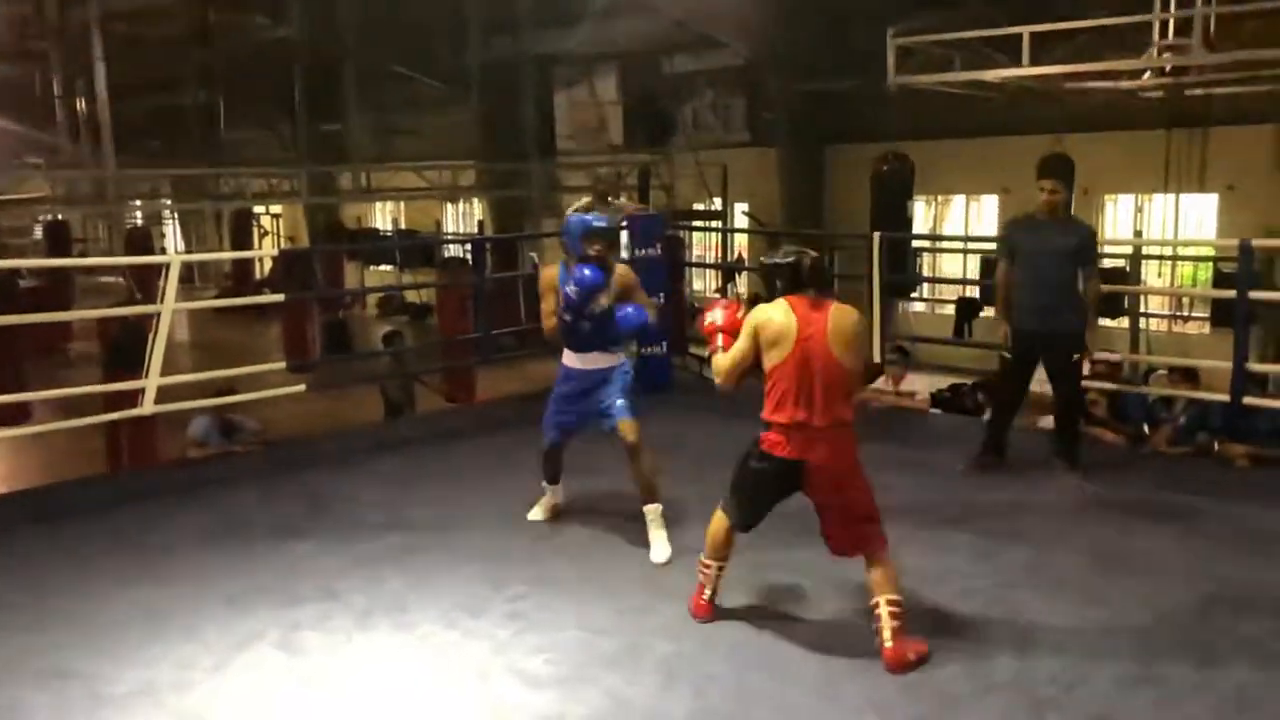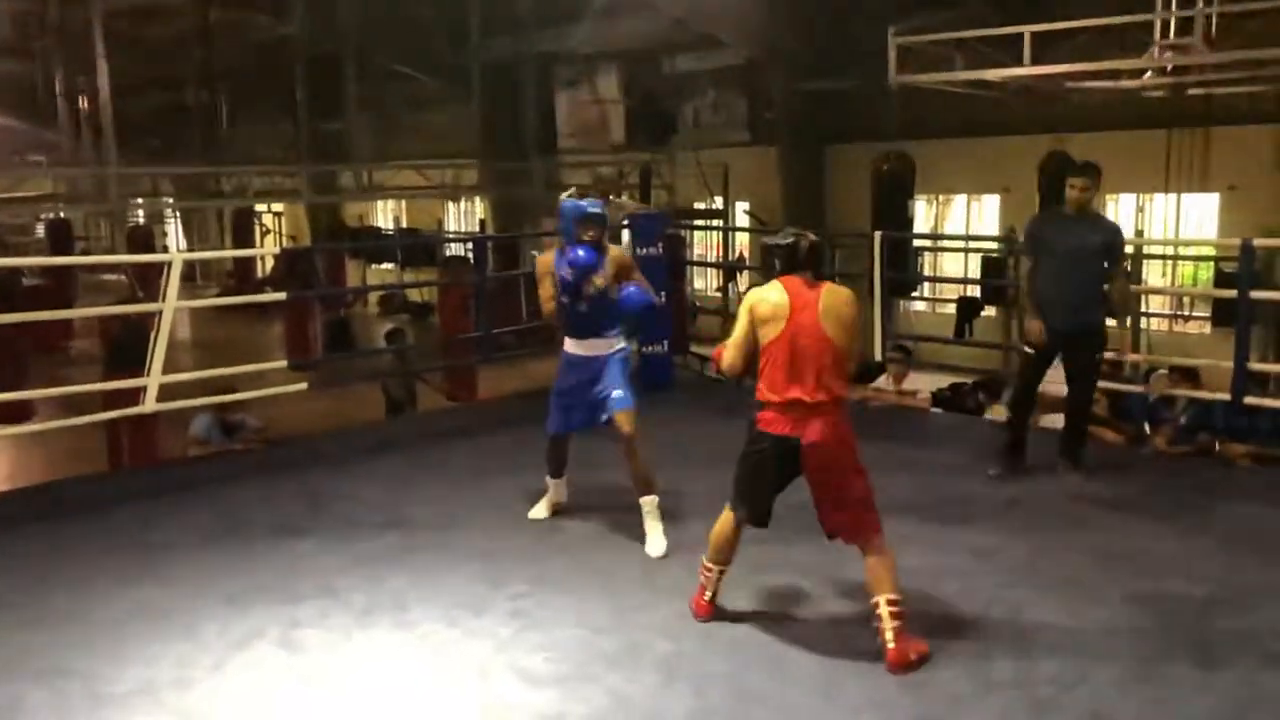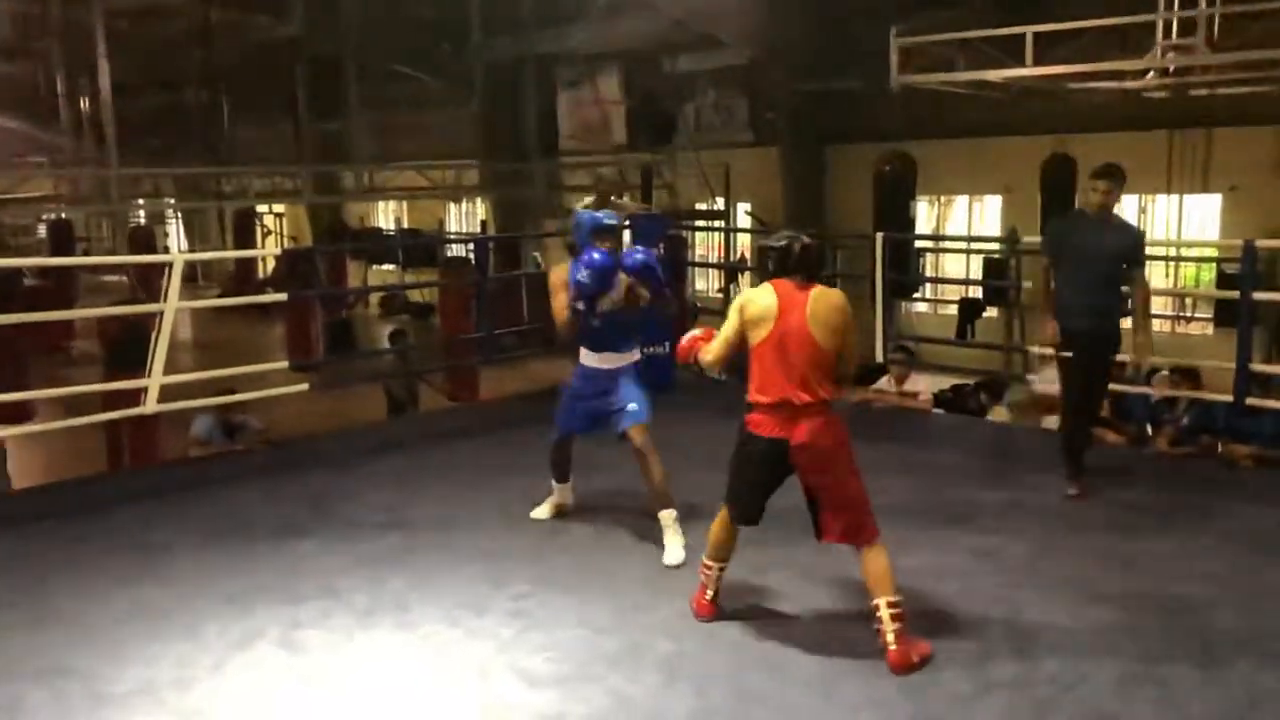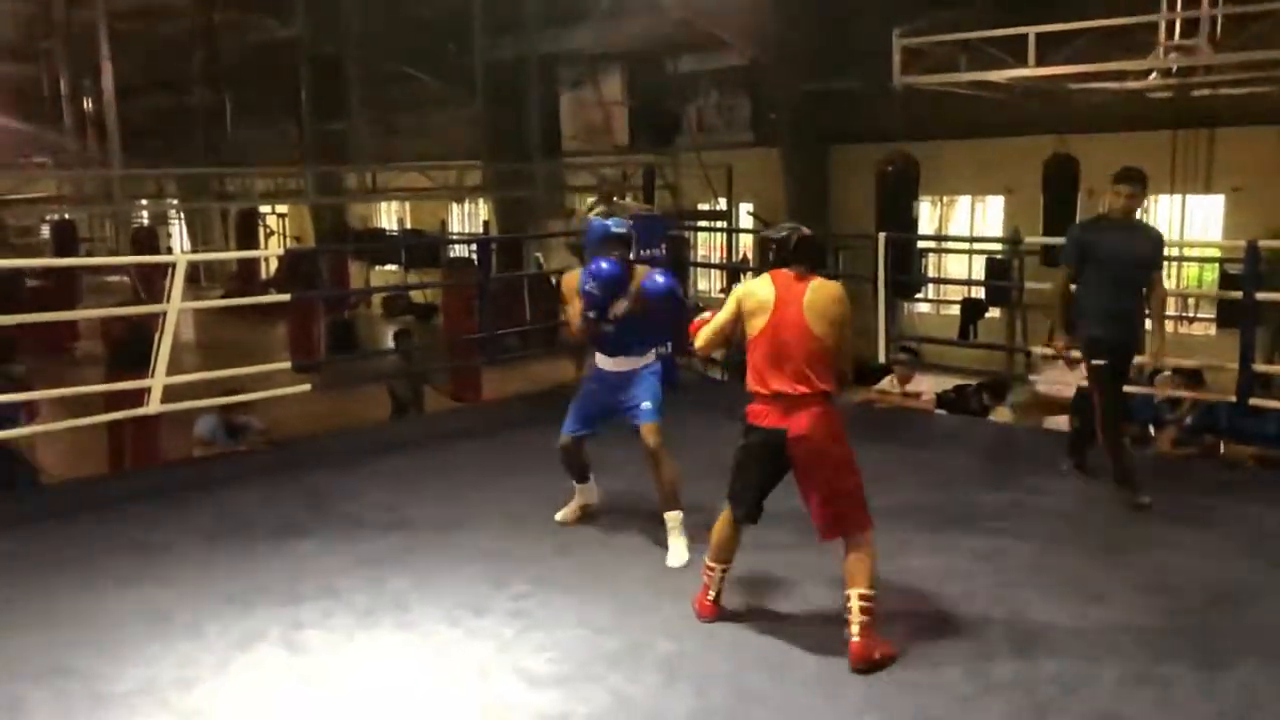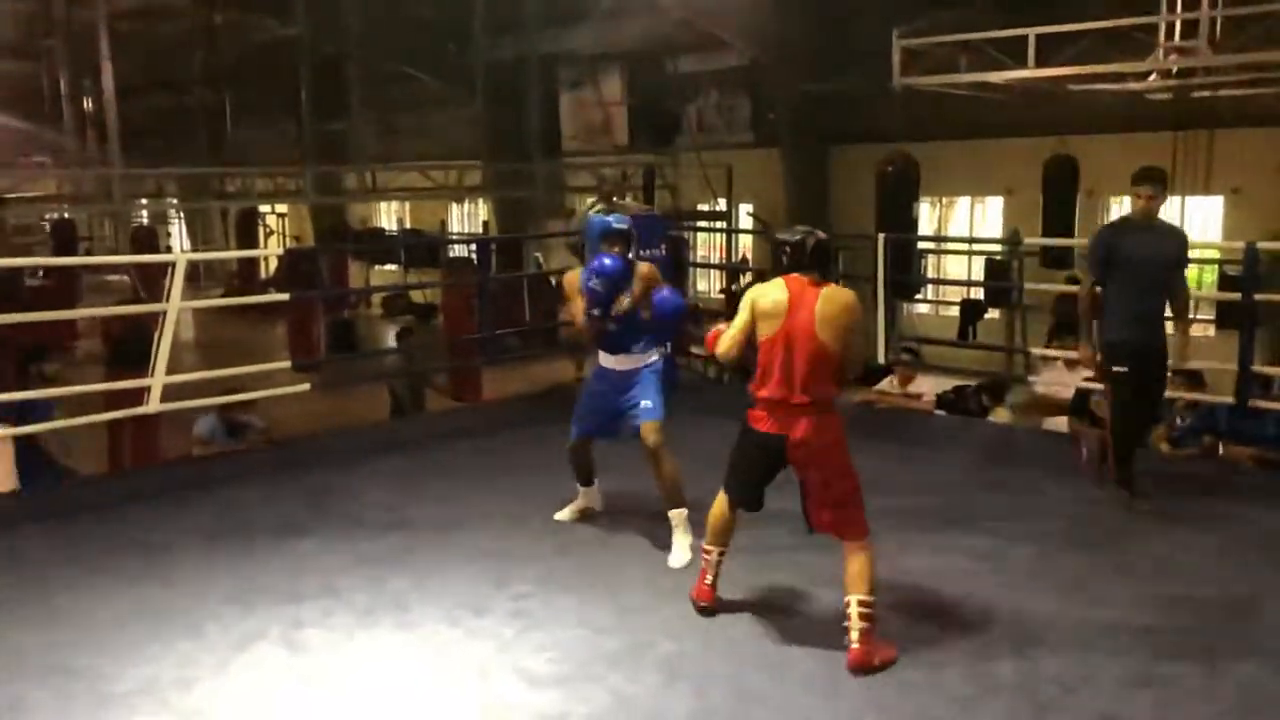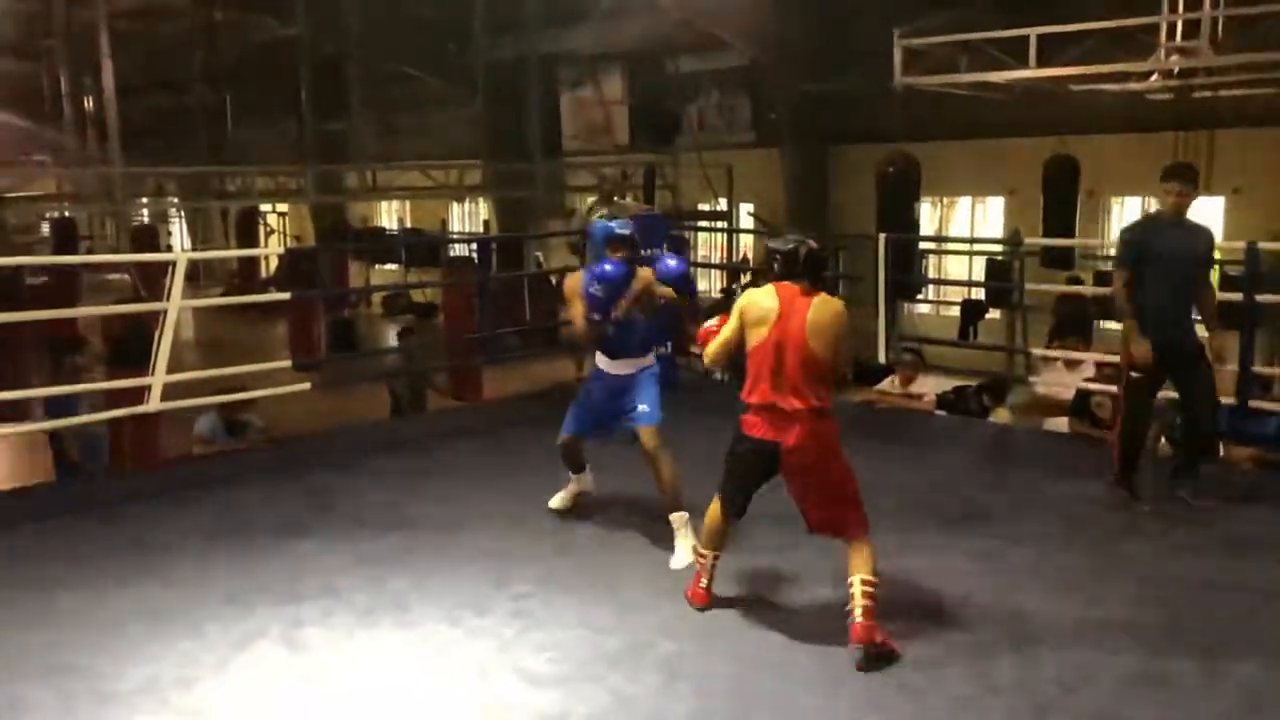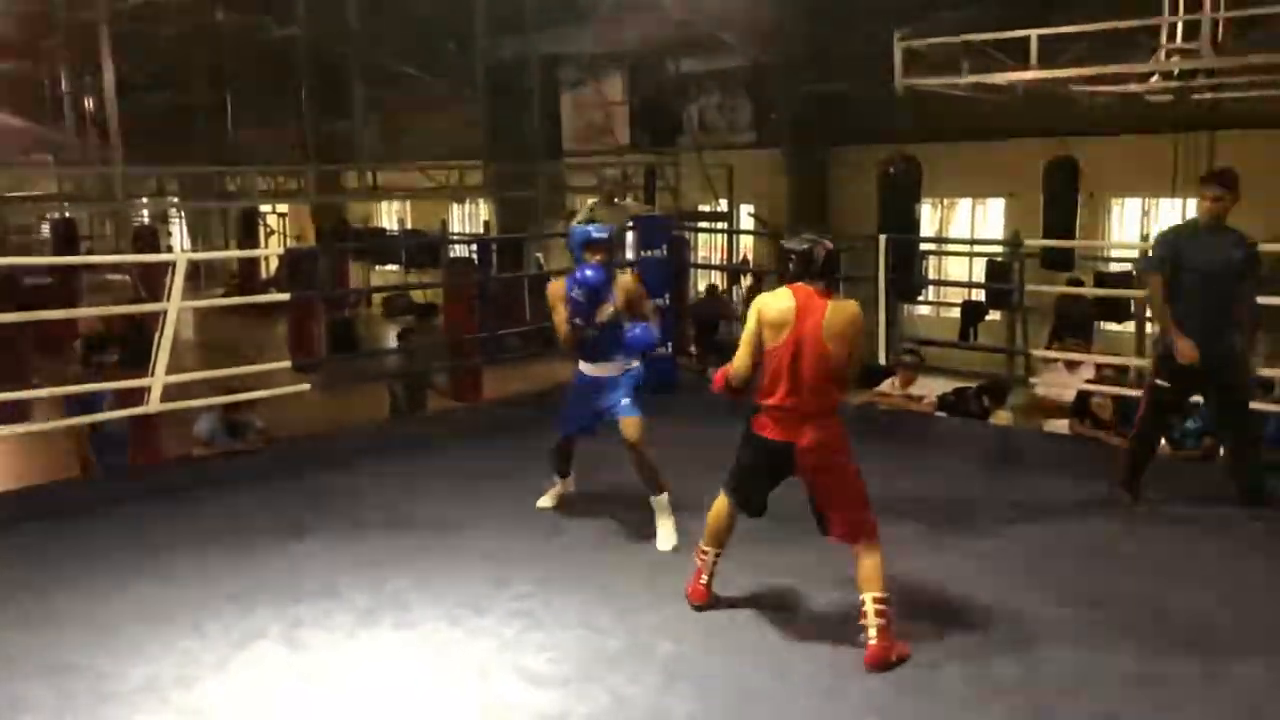
dt=0.2s
person 1, frame 1
left shoulder: (763, 318)
right shoulder: (850, 320)
left elbow: (725, 378)
right elbow: (853, 381)
left wrist: (719, 341)
left hip: (779, 447)
right hip: (833, 448)
left knee: (729, 513)
right knee: (873, 545)
left ankle: (704, 597)
right ankle: (894, 641)
person 1, frame 2
left shoulder: (759, 298)
right shoulder: (844, 300)
left elbow: (730, 366)
right elbow: (844, 364)
left wrist: (723, 356)
left hip: (775, 429)
right hip: (828, 430)
left knee: (736, 513)
right knee: (868, 535)
left ankle: (705, 597)
right ankle: (895, 640)
person 1, frame 3
left shoulder: (751, 300)
right shoulder: (835, 303)
left elbow: (712, 358)
right elbow: (848, 371)
left wrist: (694, 346)
left hip: (764, 430)
right hip: (819, 430)
left knee: (731, 512)
right knee: (865, 535)
left ankle: (706, 596)
right ankle: (897, 643)
person 1, frame 4
left shoulder: (749, 291)
right shoulder: (833, 294)
left elbow: (705, 343)
right elbow: (843, 366)
left wrist: (702, 330)
left hip: (764, 421)
right hip: (816, 422)
left knee: (735, 512)
right knee: (855, 531)
left ankle: (709, 597)
right ankle: (861, 637)
person 1, frame 5
left shoulder: (761, 294)
right shoulder: (845, 302)
left elbow: (726, 352)
right elbow: (850, 370)
left wrist: (716, 337)
left hip: (765, 423)
right hip: (818, 427)
left knee: (730, 496)
right knee: (853, 534)
left ankle: (705, 584)
right ankle: (862, 643)
person 1, frame 6
left shoulder: (751, 301)
right shoulder: (834, 311)
left elbow: (713, 356)
right elbow: (837, 375)
left wrist: (713, 336)
left hip: (758, 429)
right hip: (810, 433)
left knee: (724, 504)
right knee: (855, 530)
left ankle: (700, 585)
right ankle: (865, 626)
person 1, frame 7
left shoulder: (767, 304)
right shoulder: (850, 314)
left elbow: (740, 373)
right elbow: (847, 378)
left wrist: (724, 378)
left hip: (770, 431)
right hip: (823, 436)
left knee: (729, 501)
right knee: (863, 538)
left ankle: (700, 583)
right ankle: (878, 639)
person 2, frame 1
left shoulder: (622, 275)
right shoulder: (552, 276)
left elbow: (647, 310)
right elbow: (550, 331)
left wrist: (643, 321)
right wrist: (570, 306)
left hip: (612, 371)
right hip: (573, 372)
left knee: (631, 439)
right knee: (551, 444)
left ankle: (655, 522)
right ankle: (552, 495)
person 2, frame 2
left shoulder: (615, 257)
right shoulder: (548, 262)
left elbow: (644, 290)
right elbow: (550, 316)
left wrist: (642, 298)
right wrist: (566, 287)
left hip: (610, 357)
right hip: (574, 359)
left knee: (627, 430)
right knee: (557, 433)
left ankle: (652, 517)
right ankle: (556, 491)
person 2, frame 3
left shoulder: (629, 268)
right shoulder: (562, 275)
left elbow: (661, 297)
right elbow: (564, 328)
left wrist: (654, 278)
right wrist: (582, 295)
left hip: (626, 371)
right hip: (588, 370)
left knee: (641, 443)
right knee: (559, 438)
left ankle: (671, 528)
right ankle: (561, 494)
person 2, frame 4
left shoulder: (644, 278)
right shoulder: (574, 281)
left elbow: (672, 316)
right elbow: (580, 335)
left wrist: (674, 300)
right wrist: (592, 303)
left hip: (641, 372)
right hip: (603, 372)
left knee: (652, 443)
right knee: (568, 445)
left ankle: (676, 531)
right ankle: (585, 495)
person 2, frame 5
left shoulder: (644, 272)
right shoulder: (575, 280)
left elbow: (670, 304)
right elbow: (586, 333)
left wrist: (673, 305)
right wrist: (596, 300)
left hip: (643, 370)
right hip: (606, 372)
left knee: (653, 441)
right knee: (576, 444)
left ankle: (681, 530)
right ankle: (588, 498)
person 2, frame 6
left shoulder: (645, 278)
right shoulder: (578, 283)
left elbow: (676, 303)
right elbow: (585, 337)
left wrist: (683, 287)
right wrist: (597, 305)
left hip: (640, 374)
right hip: (604, 374)
left knee: (651, 444)
right knee: (567, 440)
left ankle: (683, 532)
right ankle: (579, 481)
person 2, frame 7
left shoulder: (626, 284)
right shoulder: (559, 289)
left elbow: (650, 318)
right elbow: (567, 343)
left wrist: (648, 334)
right wrist: (579, 312)
left hip: (623, 376)
right hip: (587, 377)
left knee: (633, 437)
right knee: (563, 441)
left ankle: (663, 513)
right ankle: (562, 484)
person 3, frame 1
left shoulder: (1081, 233)
right shoulder: (1016, 228)
left elbow: (1091, 283)
right elbow: (1002, 275)
left wrist: (1089, 328)
right wrist: (1002, 319)
left hip: (1065, 330)
right hip: (1022, 327)
left knee: (1068, 397)
right knee: (1008, 392)
left ankle: (1068, 457)
right ankle: (992, 451)
person 3, frame 2
left shoulder: (1109, 232)
right shoulder: (1042, 224)
left elbow: (1118, 281)
right elbow: (1026, 273)
left wrist: (1122, 325)
right wrist: (1031, 316)
left hip: (1088, 327)
right hip: (1046, 323)
left knee: (1081, 397)
right knee: (1023, 389)
left ankle: (1071, 456)
right ankle: (1012, 454)
person 3, frame 3
left shoulder: (1130, 235)
right shoulder: (1063, 226)
left elbow: (1138, 284)
right elbow: (1045, 274)
left wrist: (1142, 330)
right wrist: (1050, 318)
left hip: (1107, 329)
right hip: (1070, 325)
left knee: (1092, 400)
right knee: (1073, 396)
left ankle: (1073, 457)
right ankle: (1073, 471)
person 3, frame 4
left shoulder: (1151, 239)
right shoulder: (1086, 232)
left elbow: (1155, 288)
right elbow: (1064, 282)
left wrist: (1158, 332)
right wrist: (1062, 330)
left hip: (1129, 334)
right hip: (1095, 331)
left knee: (1105, 403)
right knee: (1109, 406)
left ankle: (1075, 452)
right ankle: (1126, 480)
person 3, frame 5
left shoulder: (1175, 239)
right shoulder: (1109, 236)
left elbow: (1178, 288)
right elbow: (1088, 289)
left wrist: (1183, 333)
right wrist: (1086, 341)
left hip: (1154, 338)
right hip: (1118, 339)
left knee: (1149, 409)
right knee: (1125, 410)
left ankle: (1105, 452)
right ankle: (1125, 480)
person 3, frame 6
left shoulder: (1202, 237)
right shoulder: (1137, 233)
left elbow: (1205, 288)
right elbow: (1120, 287)
left wrist: (1215, 332)
right wrist: (1134, 337)
left hip: (1185, 339)
right hip: (1145, 342)
left knee: (1204, 411)
right knee: (1136, 415)
left ankle: (1184, 475)
right ankle: (1125, 481)
person 3, frame 7
left shoulder: (1244, 246)
right shoulder: (1172, 240)
left elbow: (1246, 300)
right elbow: (1155, 292)
left wrist: (1246, 347)
right wrist: (1177, 338)
left hip: (1225, 352)
right hip: (1179, 348)
left knee: (1241, 427)
right knee: (1153, 419)
left ankle: (1256, 500)
right ankle: (1129, 482)
